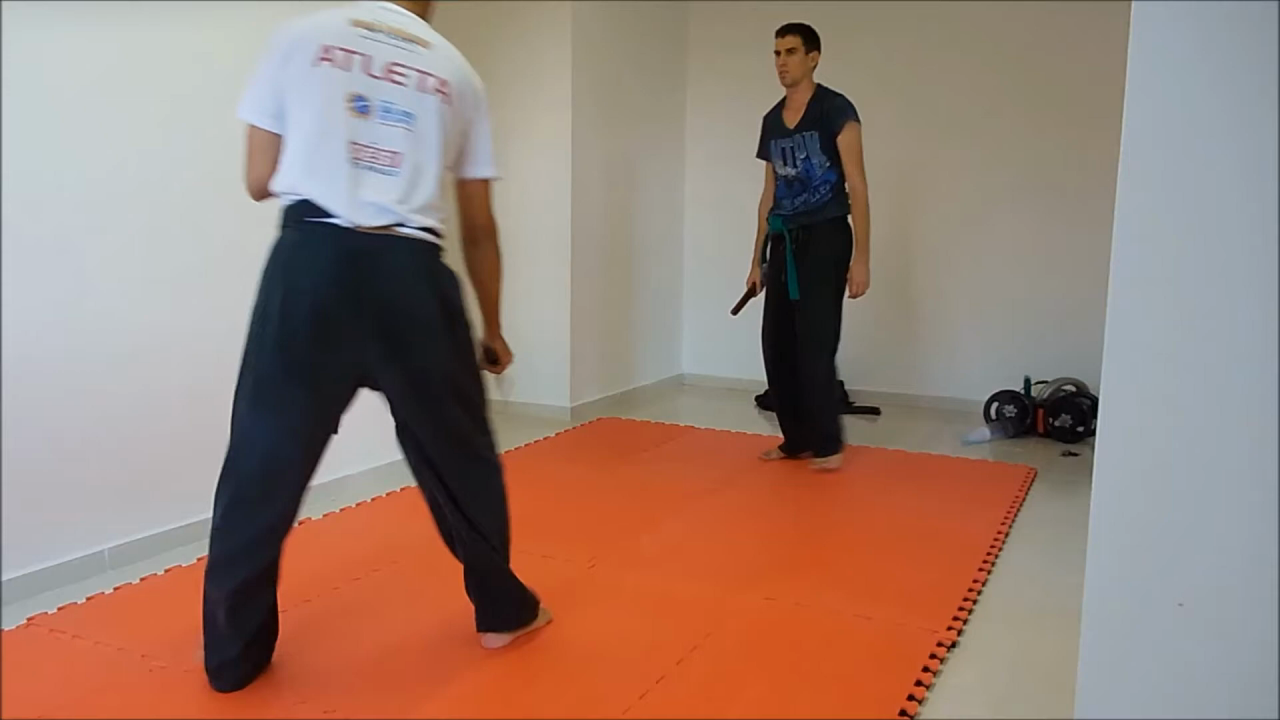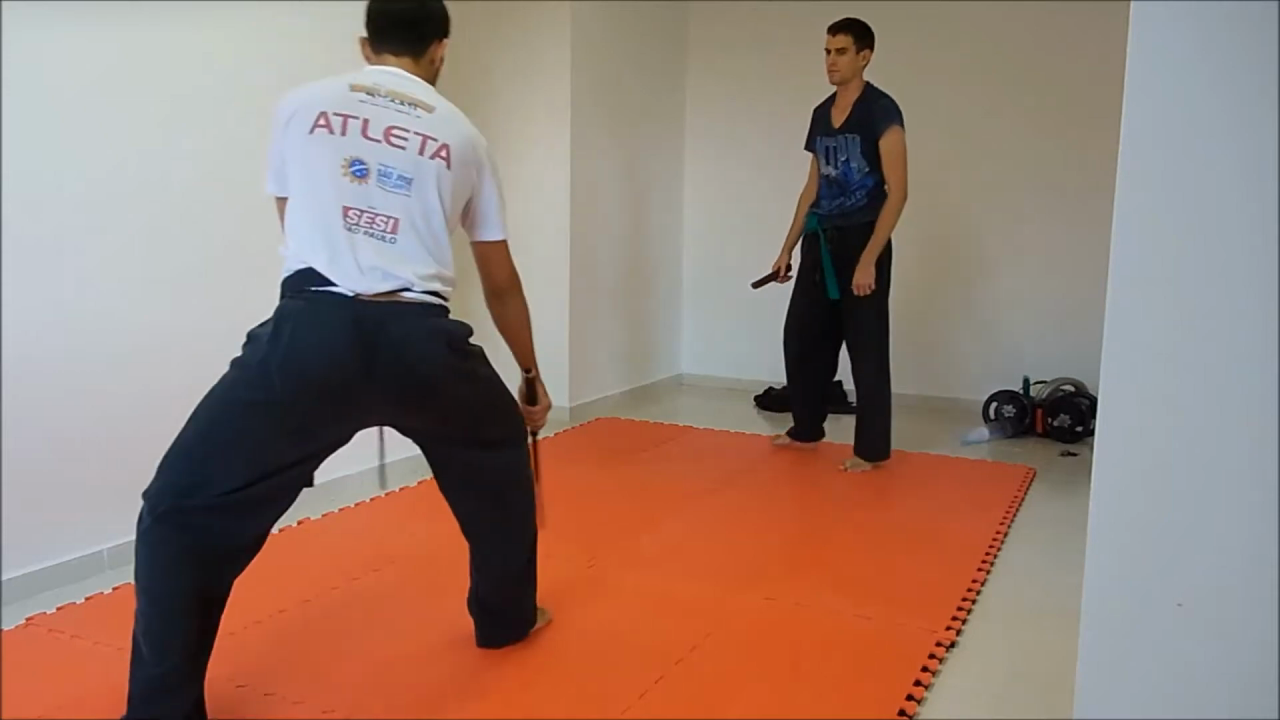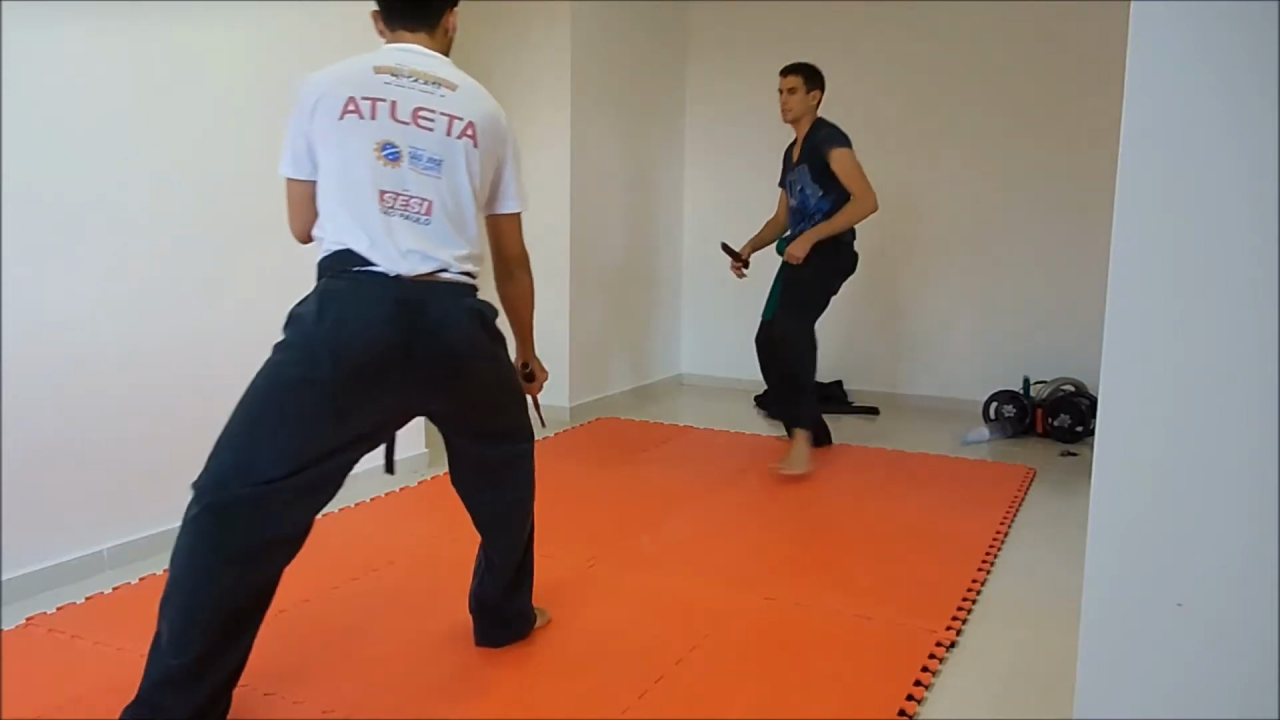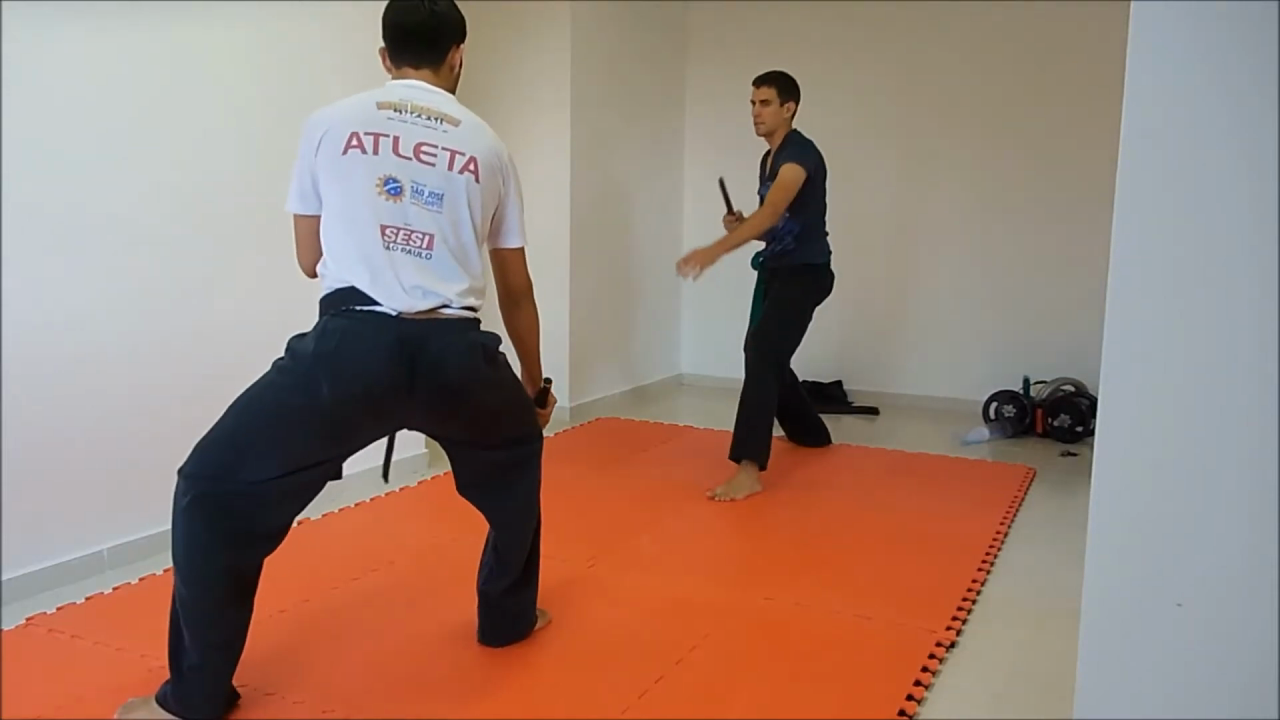
dt=0.7s
person 1, frame 1
right shoulder: (456, 71)
left elbow: (260, 180)
right elbow: (480, 226)
right wrist: (493, 328)
left hip: (310, 265)
right hip: (409, 275)
left knee: (265, 459)
right knee: (459, 449)
left ankle: (236, 653)
right ankle: (502, 610)
person 1, frame 2
left shoulder: (302, 105)
right shoulder: (461, 133)
right elbow: (501, 284)
right wrist: (532, 379)
left hip: (311, 333)
right hip: (416, 340)
left knee: (184, 509)
right knee: (498, 454)
right ankle: (506, 615)
person 1, frame 3
left shoulder: (326, 86)
right shoulder: (482, 108)
left elbow: (305, 226)
right elbow: (509, 257)
right wrist: (525, 353)
left hip: (350, 315)
right hip: (450, 320)
left knee: (240, 496)
right knee: (503, 457)
right ankle: (505, 615)
person 1, frame 4
left shoulder: (330, 123)
right shoulder: (486, 144)
left elbow: (311, 260)
right elbow: (516, 289)
right wrist: (533, 384)
left hip: (352, 346)
right hip: (451, 353)
left knee: (216, 489)
right knee: (513, 455)
right ankle: (509, 615)
person 2, frame 1
left shoulder: (836, 110)
right shoulder: (771, 120)
left elbow: (857, 187)
left wrist: (861, 257)
right wrist: (758, 258)
left hip: (824, 239)
right hip: (783, 243)
left knee: (814, 342)
right knee: (778, 344)
left ankle: (827, 445)
right ankle: (797, 440)
person 2, frame 2
left shoulder: (882, 111)
right shoulder: (820, 113)
left elbow: (897, 192)
left wrist: (869, 259)
right wrist: (788, 248)
left hip: (861, 242)
right hip: (820, 241)
left knee: (867, 348)
right knee: (802, 336)
left ankle: (871, 449)
right ankle: (806, 428)
person 2, frame 3
left shoulder: (829, 140)
right shoulder: (791, 152)
left elbow: (866, 201)
left wrist: (810, 237)
right wrist: (750, 247)
left hip: (829, 253)
right hip: (802, 255)
left knee: (790, 327)
right knee: (771, 338)
left ankle: (801, 436)
right ankle: (809, 431)
person 2, frame 4
left shoulder: (799, 154)
right shoulder: (768, 159)
left elbow: (771, 214)
left wrist: (716, 249)
right wrist: (739, 226)
left hip: (805, 272)
right hip: (777, 271)
left knee: (762, 353)
right knee: (765, 355)
left ankle: (749, 470)
right ankle: (810, 432)
